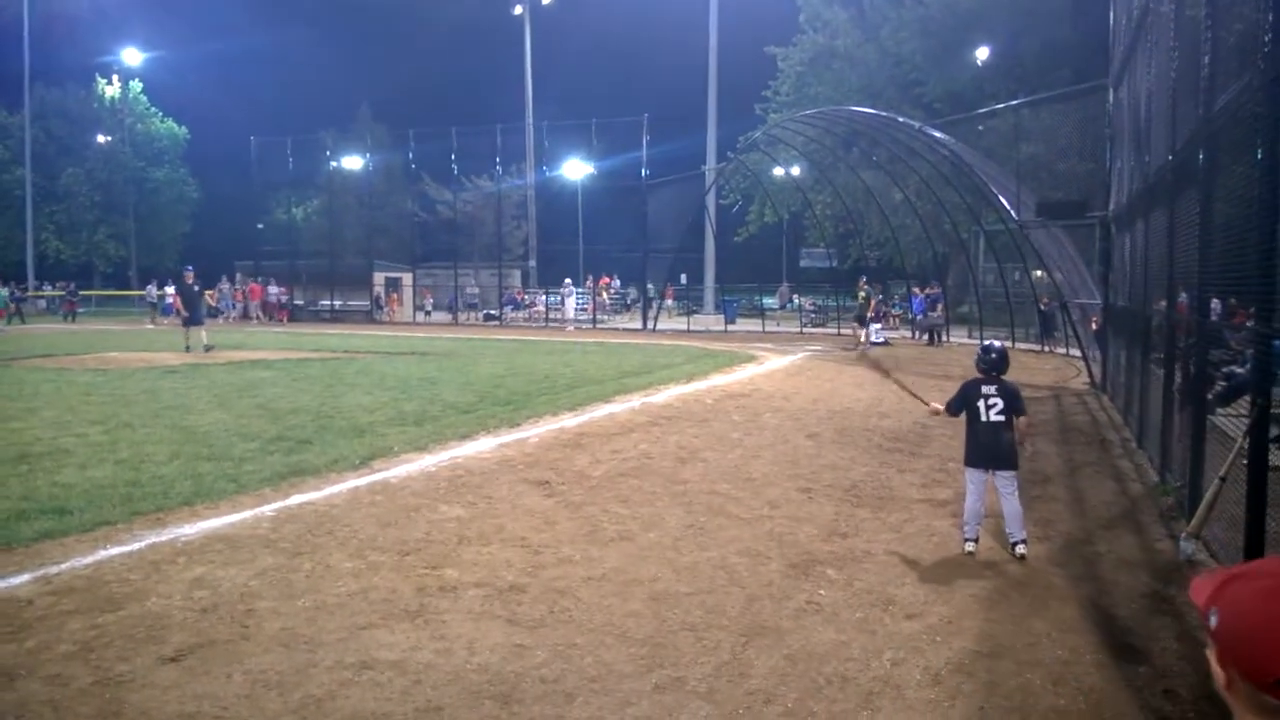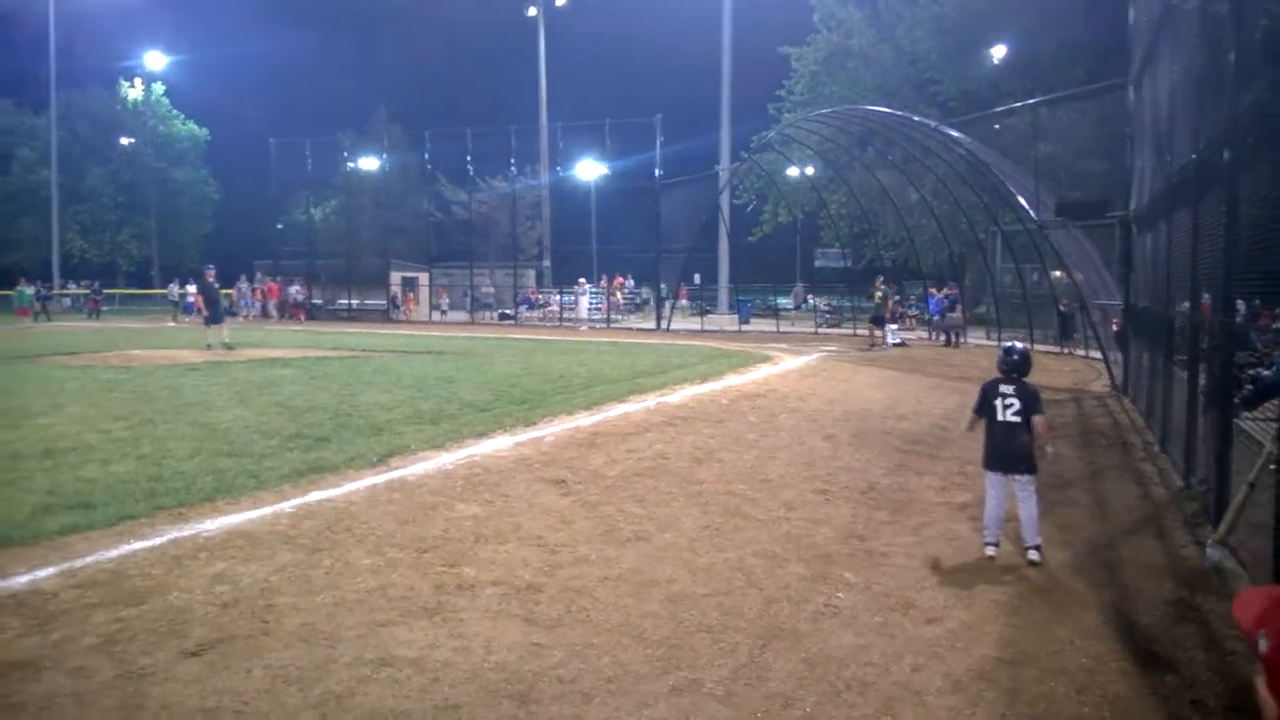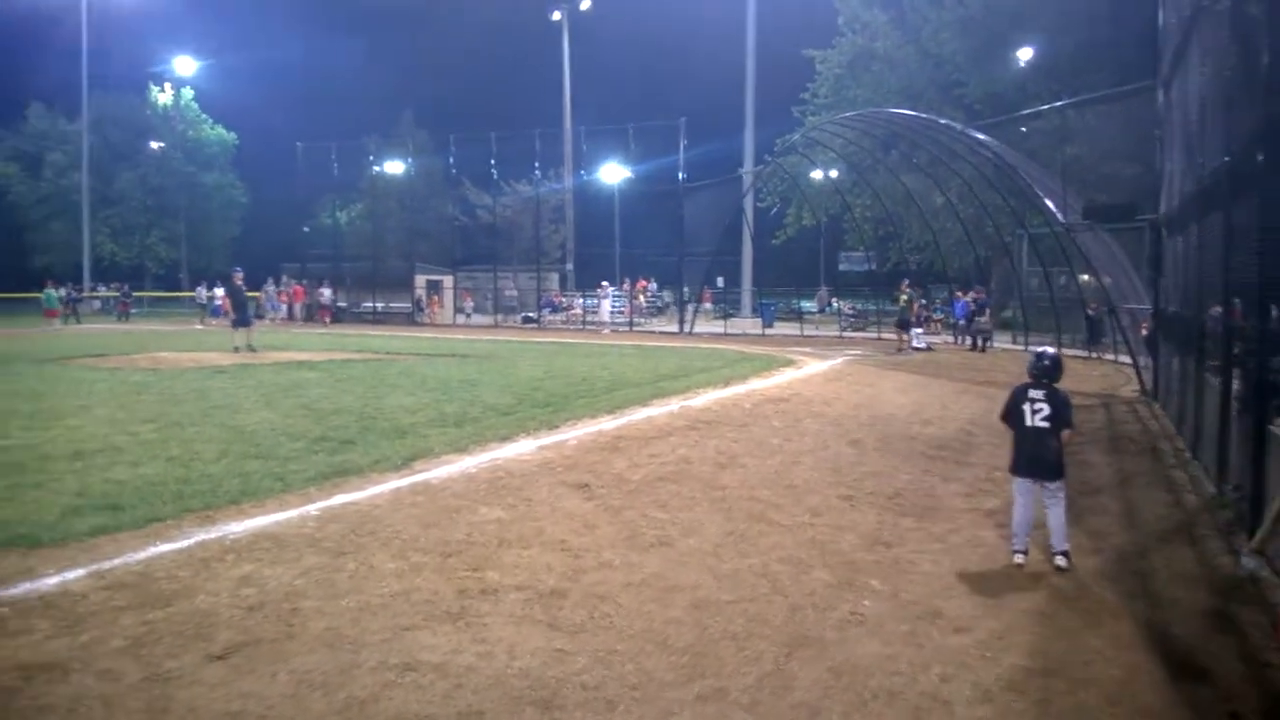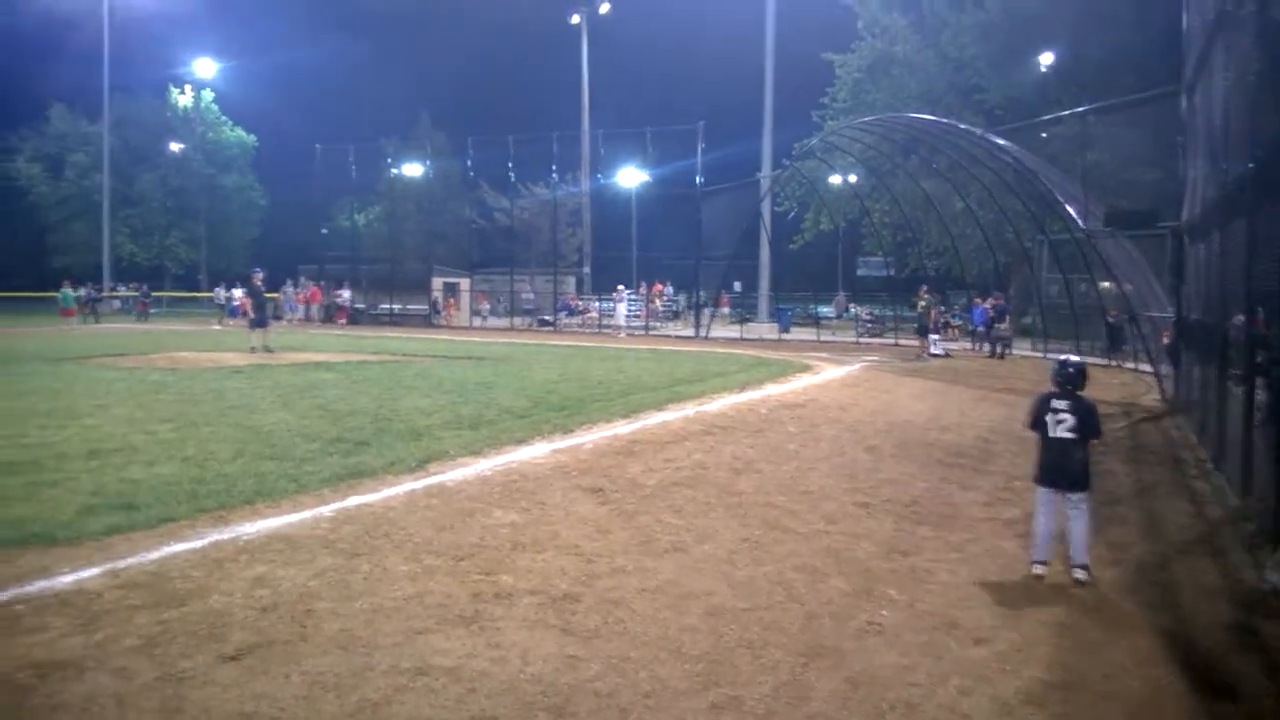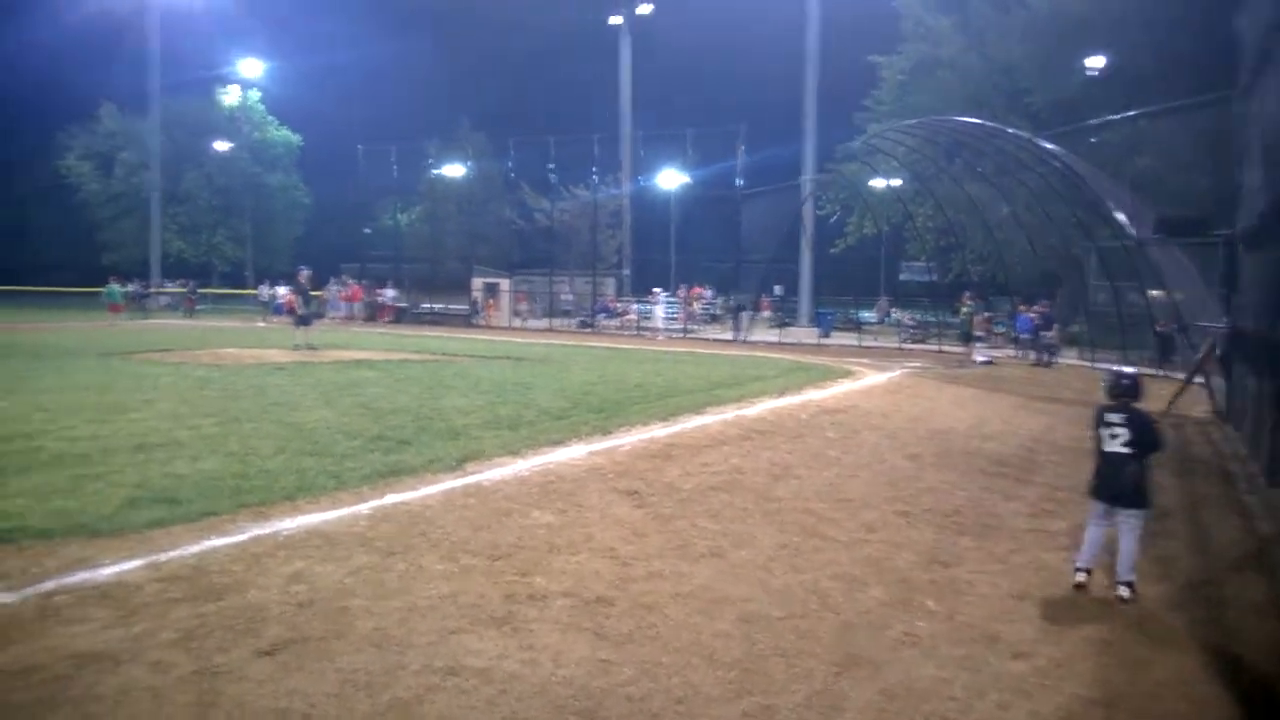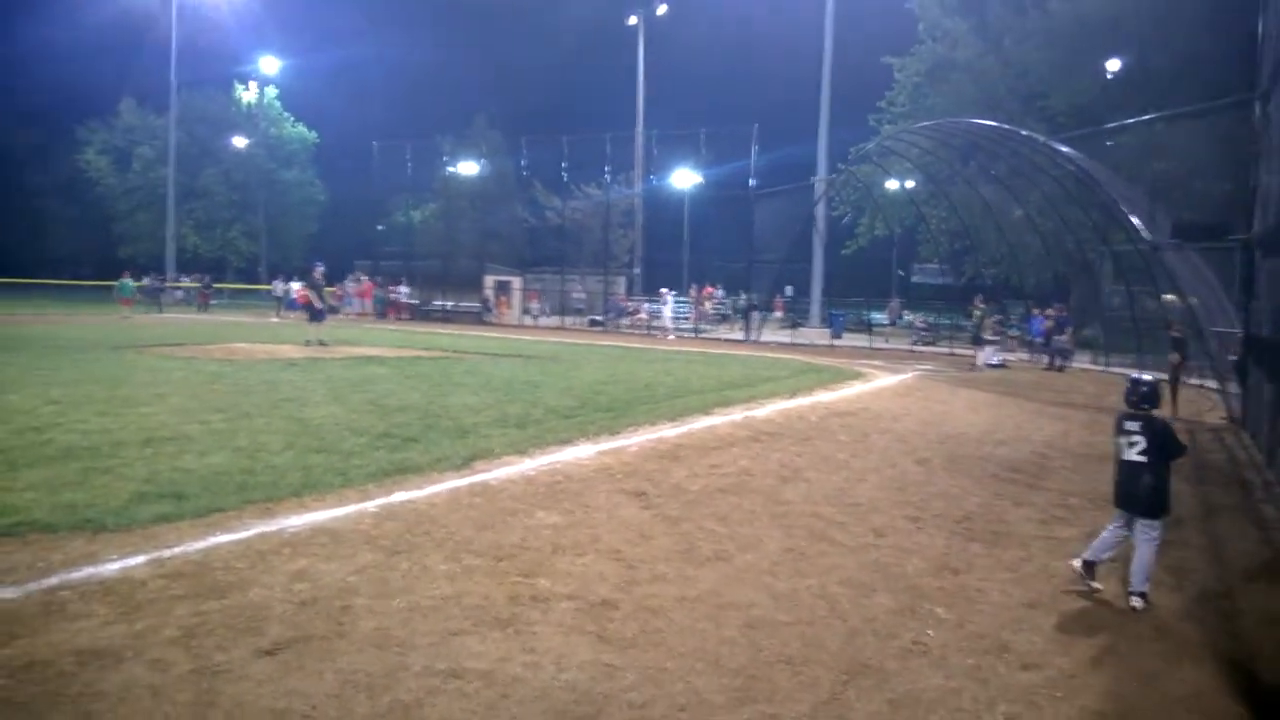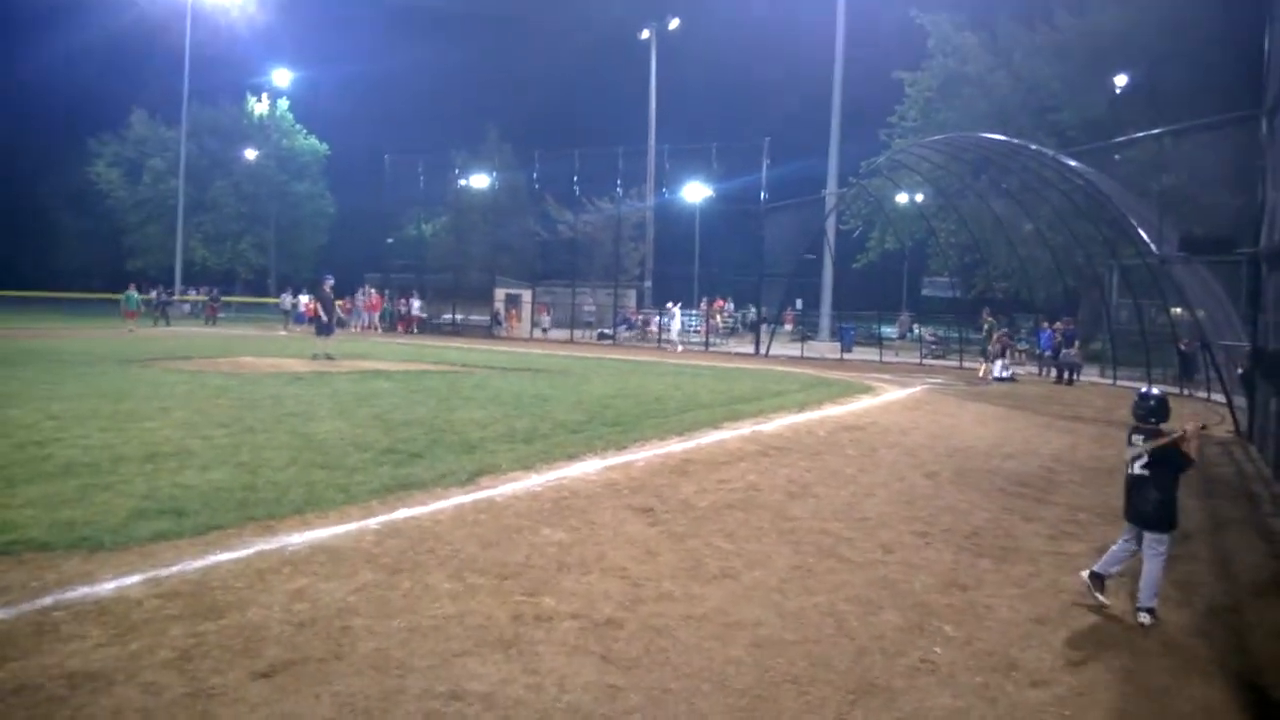
dt=0.2s
person 1, frame 1
left shoulder: (970, 387)
right shoulder: (1011, 389)
left elbow: (951, 411)
right elbow: (1022, 419)
left wrist: (937, 408)
right wrist: (1020, 440)
left hip: (977, 453)
right hip: (1004, 453)
left knee: (974, 496)
right knee: (1010, 496)
left ankle: (970, 539)
right ankle: (1018, 542)
person 1, frame 2
left shoulder: (989, 387)
right shoulder: (1030, 391)
left elbow: (978, 415)
right elbow: (1039, 420)
left wrist: (971, 424)
right wrist: (1041, 444)
left hip: (996, 454)
right hip: (1022, 454)
left knee: (994, 499)
right knee: (1027, 500)
left ankle: (991, 543)
right ankle: (1033, 547)
person 1, frame 3
left shoulder: (1018, 392)
right shoulder: (1060, 398)
left elbow: (1007, 421)
right elbow: (1065, 433)
right wrist: (1056, 449)
left hip: (1024, 459)
right hip: (1051, 460)
left knee: (1022, 505)
right knee: (1055, 506)
left ankle: (1019, 551)
right ankle: (1060, 553)
person 1, frame 4
left shoulder: (1043, 401)
right shoulder: (1086, 406)
left elbow: (1035, 427)
right elbow: (1094, 439)
left hip: (1048, 468)
right hip: (1076, 470)
left knee: (1044, 515)
right knee: (1077, 517)
left ankle: (1039, 561)
right ankle: (1079, 566)
person 1, frame 5
left shoulder: (1101, 413)
right shoulder: (1142, 419)
right elbow: (1155, 448)
left hip: (1104, 482)
right hip: (1131, 485)
left knee: (1096, 526)
right knee: (1129, 533)
left ankle: (1082, 570)
right ankle: (1124, 583)
person 1, frame 6
left shoulder: (1121, 420)
right shoulder: (1159, 426)
right elbow: (1178, 452)
right wrist: (1174, 434)
left hip: (1124, 491)
right hip: (1150, 495)
left knee: (1118, 528)
right knee: (1146, 542)
left ankle: (1087, 562)
right ankle: (1137, 593)
person 1, frame 7
left shoulder: (1134, 433)
right shoulder: (1162, 441)
right elbow: (1187, 463)
left wrist: (1183, 435)
right wrist: (1193, 438)
left hip: (1135, 504)
right hip: (1158, 508)
left knee: (1128, 543)
right knee: (1154, 557)
left ankle: (1096, 574)
right ankle: (1145, 609)
